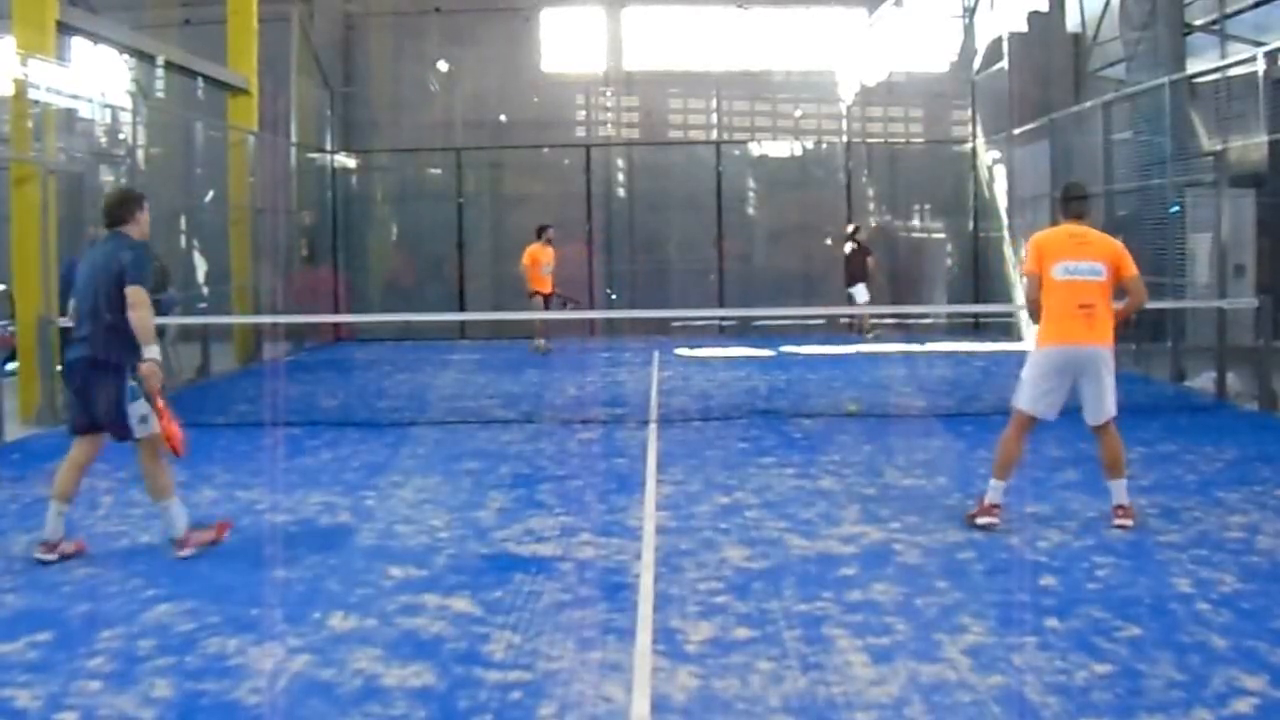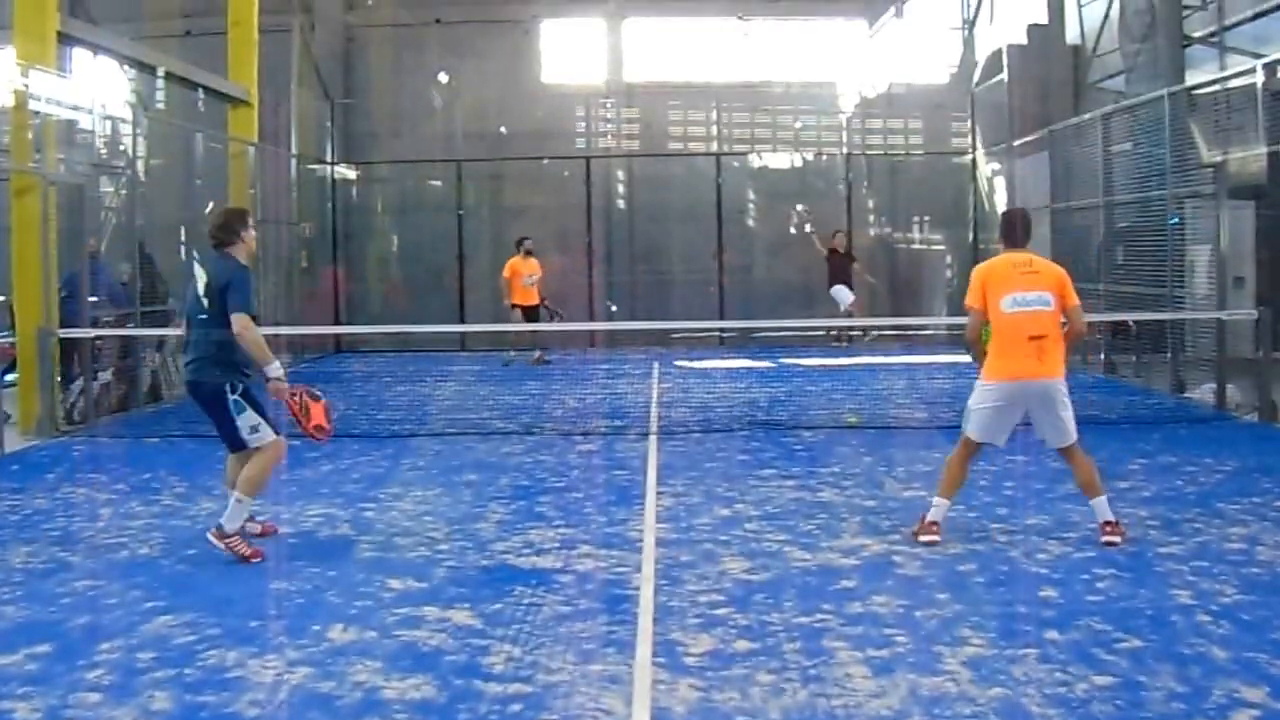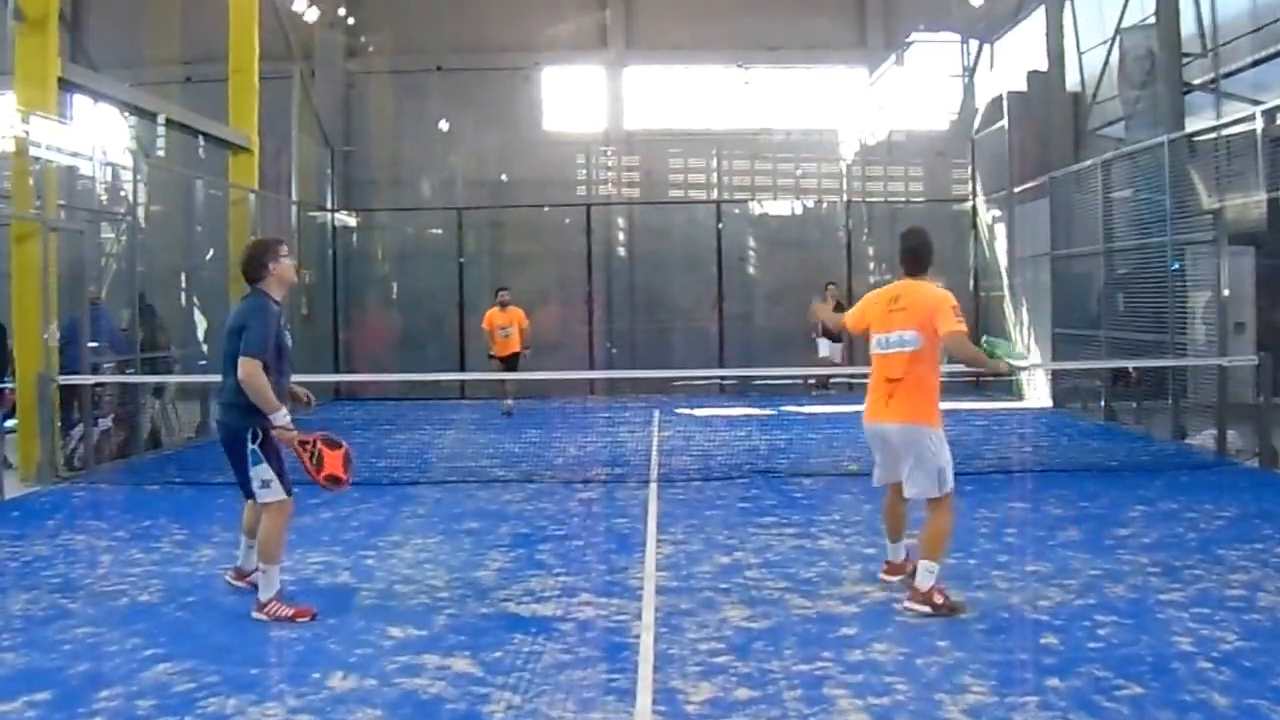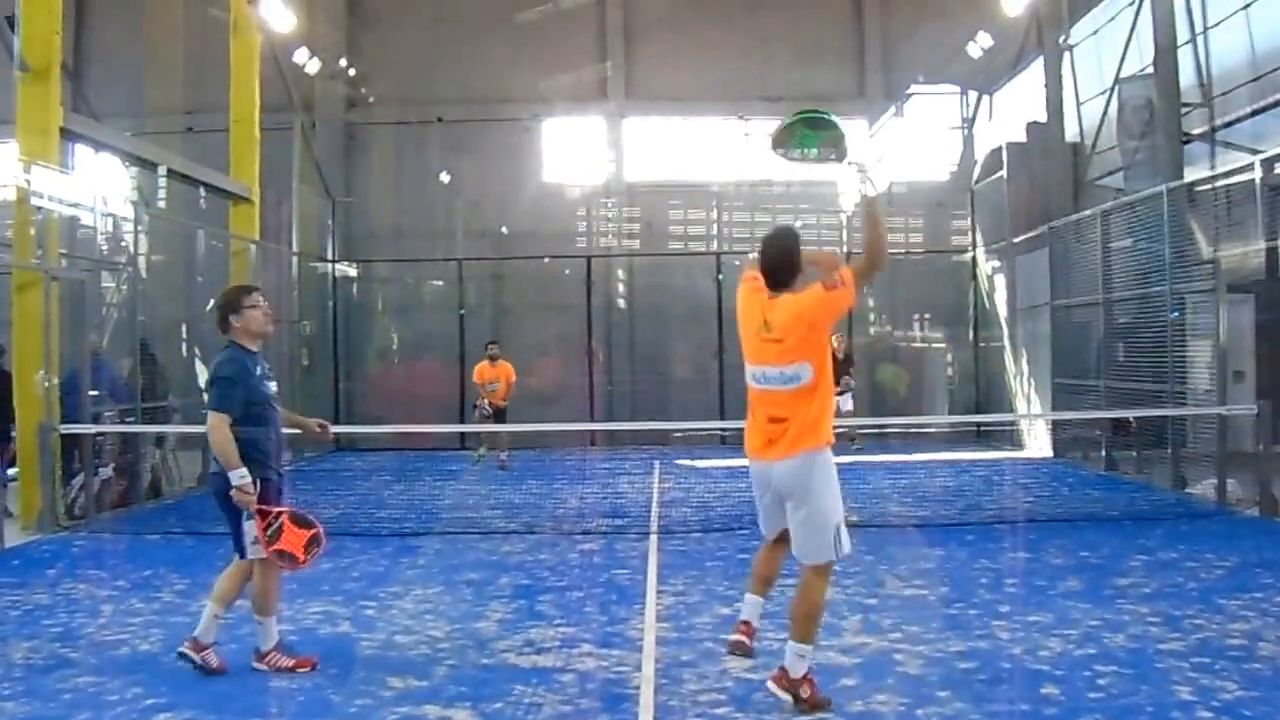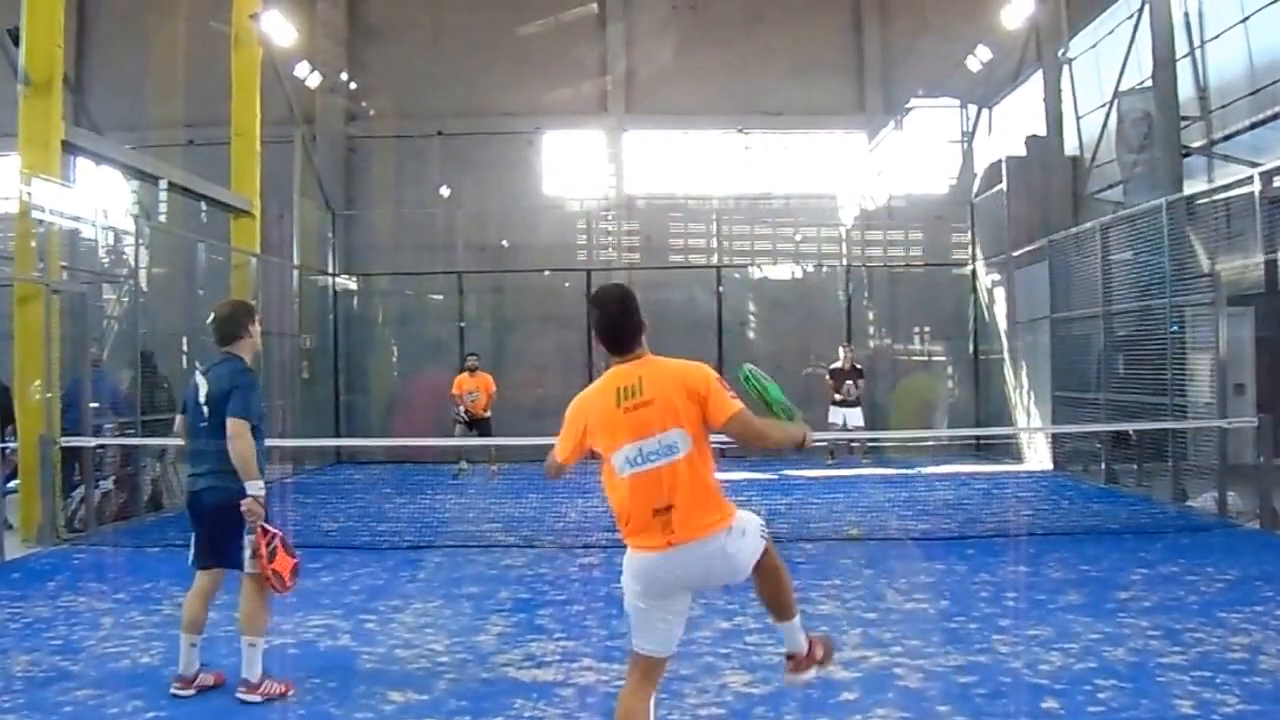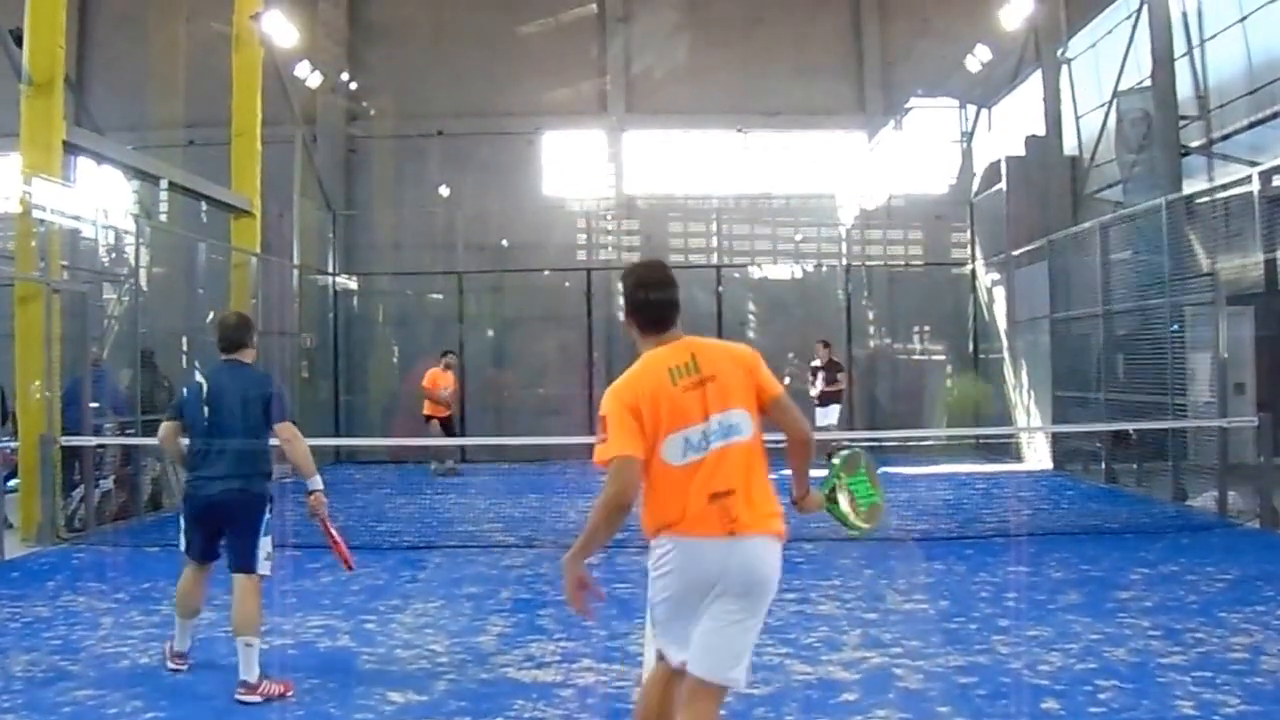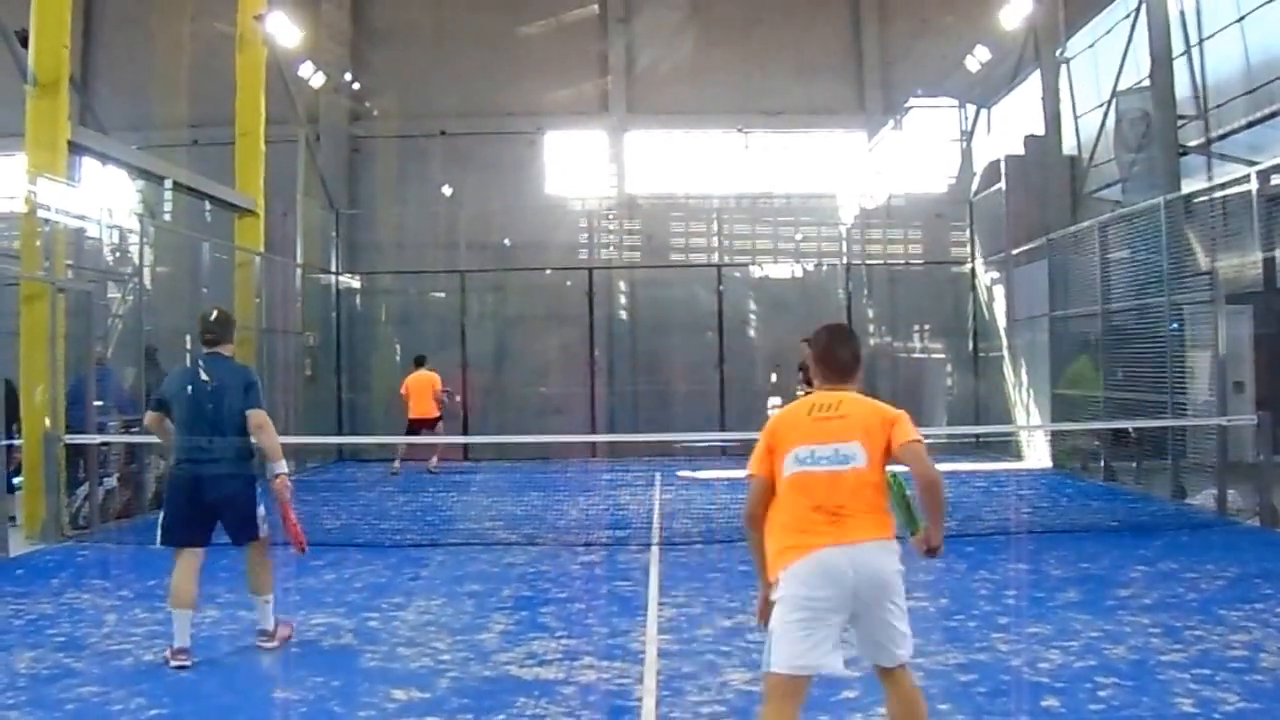
dt=0.5s
person 1, frame 1
left shoulder: (1041, 241)
right shoulder: (1112, 246)
left elbow: (1032, 297)
right elbow: (1139, 297)
left hip: (1053, 345)
right hip: (1097, 346)
left knee: (1020, 423)
right knee: (1105, 426)
left ankle: (991, 504)
right ankle: (1121, 506)
person 1, frame 2
left shoulder: (985, 273)
right shoulder: (1056, 273)
left elbow: (971, 330)
right elbow: (1078, 329)
left wrist: (982, 360)
left hip: (1001, 378)
right hip: (1046, 378)
left knee: (966, 448)
right knee: (1072, 451)
left ankle: (933, 522)
right ankle: (1108, 522)
person 1, frame 3
left shoulder: (875, 300)
right shoulder: (939, 298)
left elbow: (842, 324)
right elbow: (959, 349)
left wrist: (825, 313)
right wrist: (996, 366)
left hip: (876, 418)
right hip: (917, 420)
left knee: (896, 490)
right knee: (939, 504)
left ankle: (895, 562)
right ankle: (924, 589)
person 1, frame 4
left shoulder: (749, 299)
right shoulder: (816, 307)
left elbow: (760, 268)
right elbow: (872, 262)
left wrist: (812, 259)
right wrist: (871, 198)
left hip: (762, 462)
right hip: (805, 463)
left knee: (777, 539)
right knee: (818, 569)
left ankle: (747, 624)
right ankle: (794, 673)
person 1, frame 5
left shoulder: (585, 405)
right shoulder: (691, 377)
left elbow: (555, 467)
right elbow: (755, 435)
left wrist: (557, 460)
right wrist: (796, 433)
left hip: (647, 557)
right hip: (714, 538)
left knee: (643, 674)
right knee: (758, 542)
right ankle: (799, 649)
person 1, frame 6
left shoulder: (627, 392)
right shoulder: (742, 358)
left elbow: (622, 496)
right elbow: (801, 433)
left wrist: (576, 559)
right wrist: (803, 491)
left hip: (685, 549)
right hip: (756, 549)
left knee: (671, 665)
person 1, frame 7
left shoulder: (779, 421)
right shoulder: (887, 416)
left elbow: (755, 510)
right elbow: (928, 477)
left wrist: (766, 584)
right wrist: (933, 534)
left hip: (806, 566)
right hip: (872, 556)
right knee: (894, 672)
person 2, frame 1
left shoulder: (92, 254)
right shoulder: (132, 251)
left elbow: (74, 309)
right elbow: (137, 303)
right wrist: (151, 354)
left hip: (79, 359)
right hip: (112, 362)
left knee: (85, 447)
right knee: (153, 444)
left ankle: (51, 538)
right ankle: (182, 535)
person 2, frame 2
left shoulder: (205, 271)
right shoulder: (236, 272)
left elbow: (197, 326)
right elbow: (242, 329)
right wrist: (274, 371)
left hip: (205, 373)
right hip: (220, 378)
left knee: (246, 444)
right knee: (271, 447)
left ankle: (235, 520)
right ankle: (228, 528)
person 2, frame 3
left shoulder: (263, 308)
right shoulder: (261, 312)
right elbow: (248, 374)
left wrist: (290, 389)
right wrist: (281, 419)
left hip: (249, 421)
right hip: (248, 424)
left knee: (262, 496)
right knee: (278, 504)
left ankle: (245, 568)
right ankle: (268, 600)
person 2, frame 4
left shoulder: (252, 361)
right shoulder: (232, 366)
right elbow: (217, 427)
left wrist: (303, 422)
right wrist: (241, 480)
left hip: (261, 475)
right hip: (246, 480)
left knee: (249, 560)
right knee: (267, 561)
left ankle: (201, 641)
right ankle: (268, 651)
person 2, frame 5
left shoulder: (205, 375)
right shoulder: (242, 375)
left elbow: (182, 428)
right elbow: (238, 434)
right wrist: (254, 490)
left hip: (202, 489)
right hip: (232, 495)
left knee: (207, 578)
right knee: (257, 579)
left ankle: (187, 673)
right ankle: (252, 680)
person 2, frame 6
left shoulder: (194, 384)
right shoulder: (262, 383)
left elbow: (166, 436)
right elbow: (288, 437)
right wrist: (315, 485)
left hip: (199, 491)
right hip: (247, 492)
left knee: (197, 566)
right knee: (248, 580)
left ankle: (179, 650)
right ankle: (250, 680)
person 2, frame 7
left shoulder: (177, 378)
right shoulder: (243, 376)
left elbow: (152, 422)
right elbow: (259, 424)
right wrist: (279, 470)
left hip: (187, 478)
right hip: (234, 477)
left knee: (187, 559)
right knee: (257, 548)
left ankle: (180, 647)
right ankle: (267, 629)
